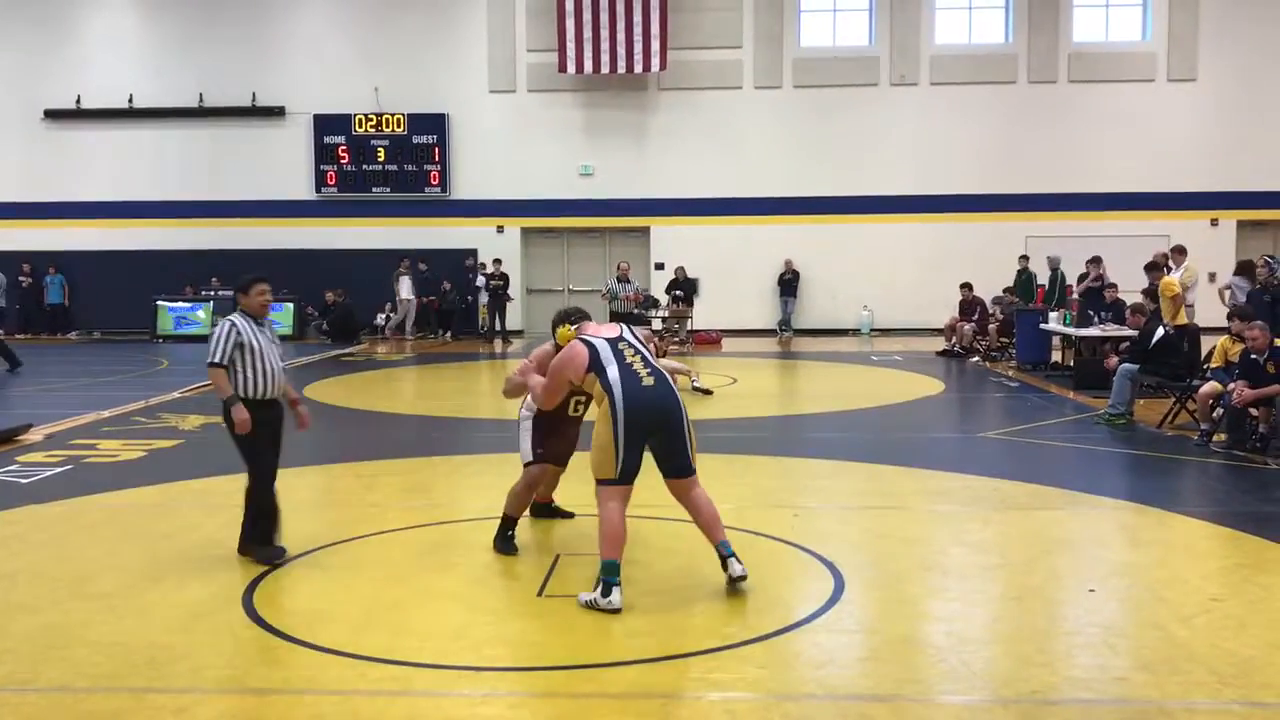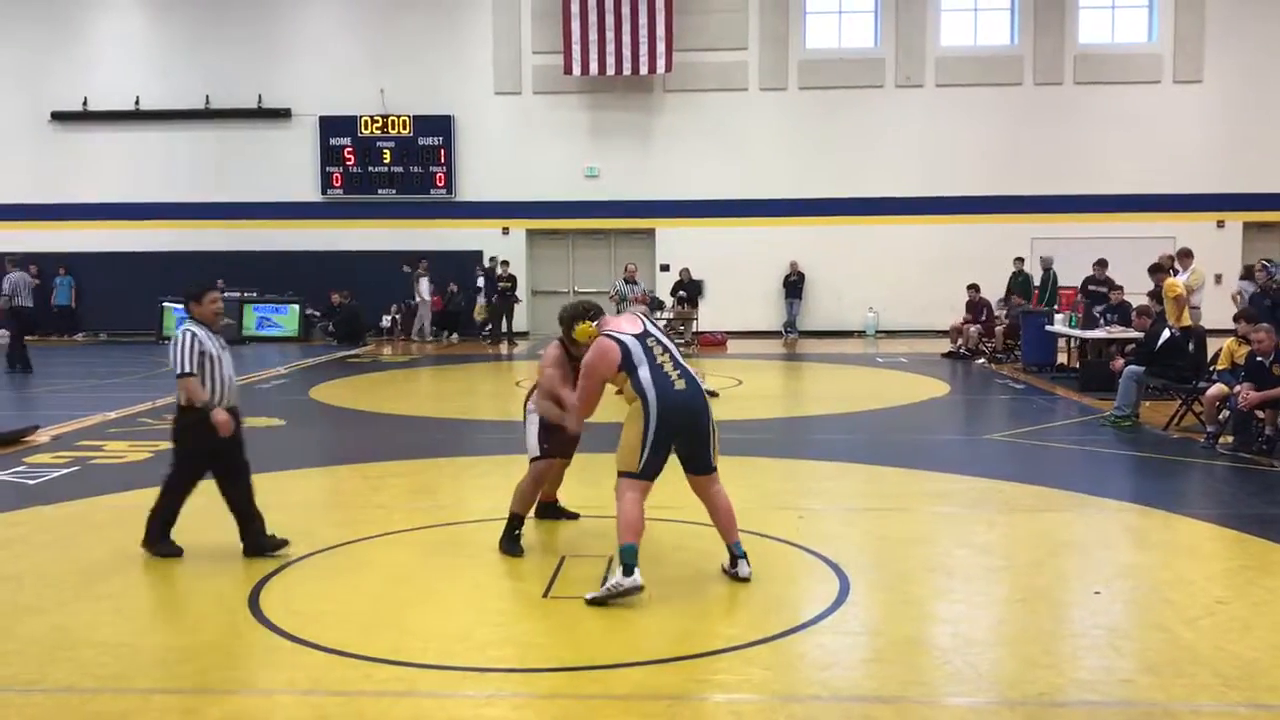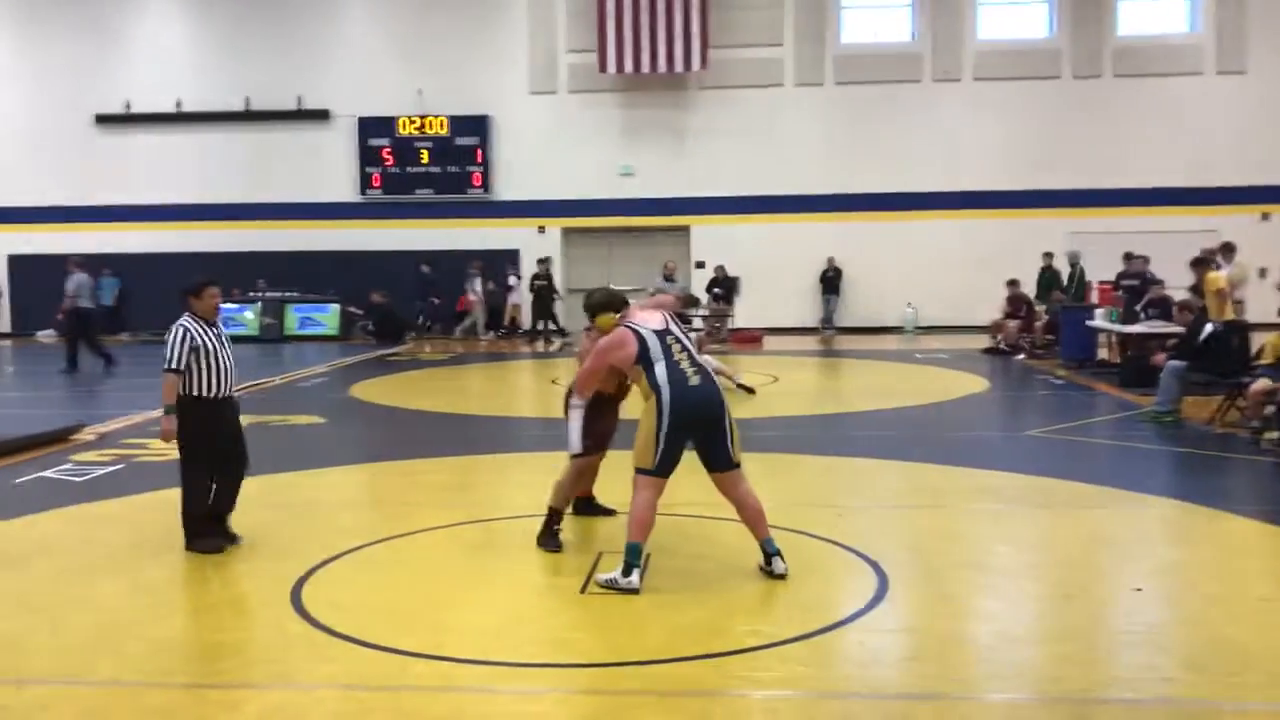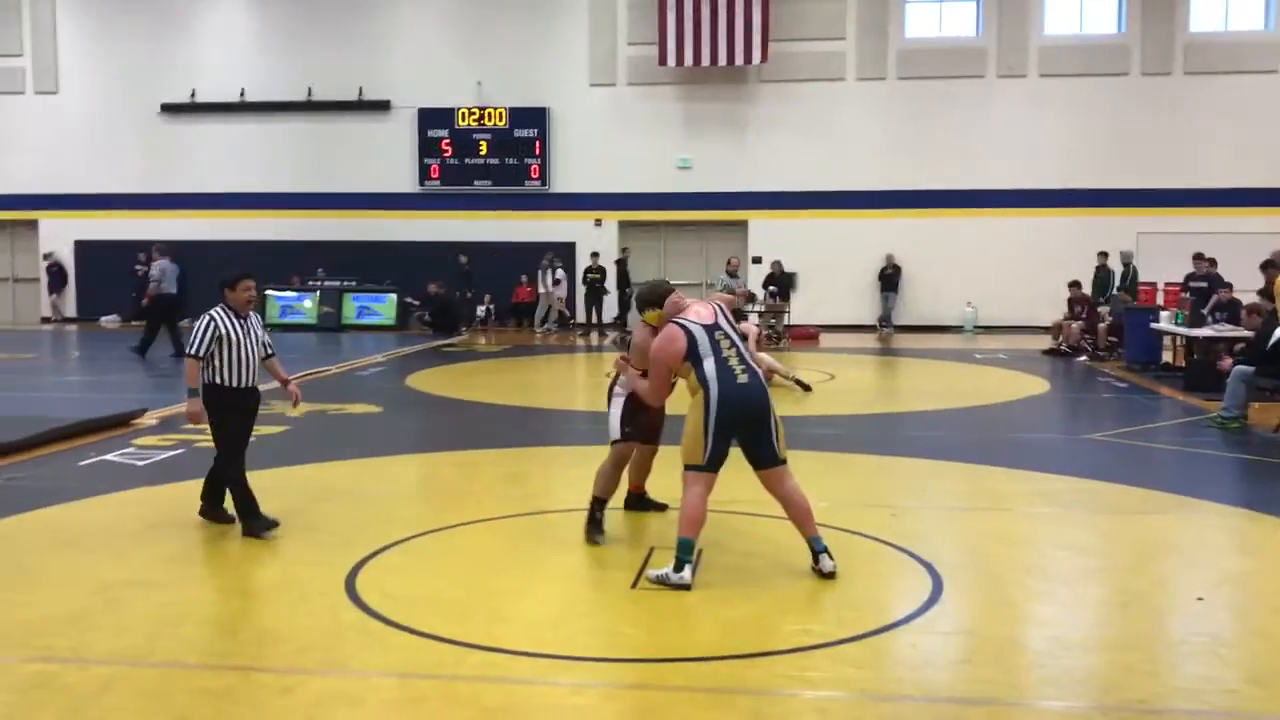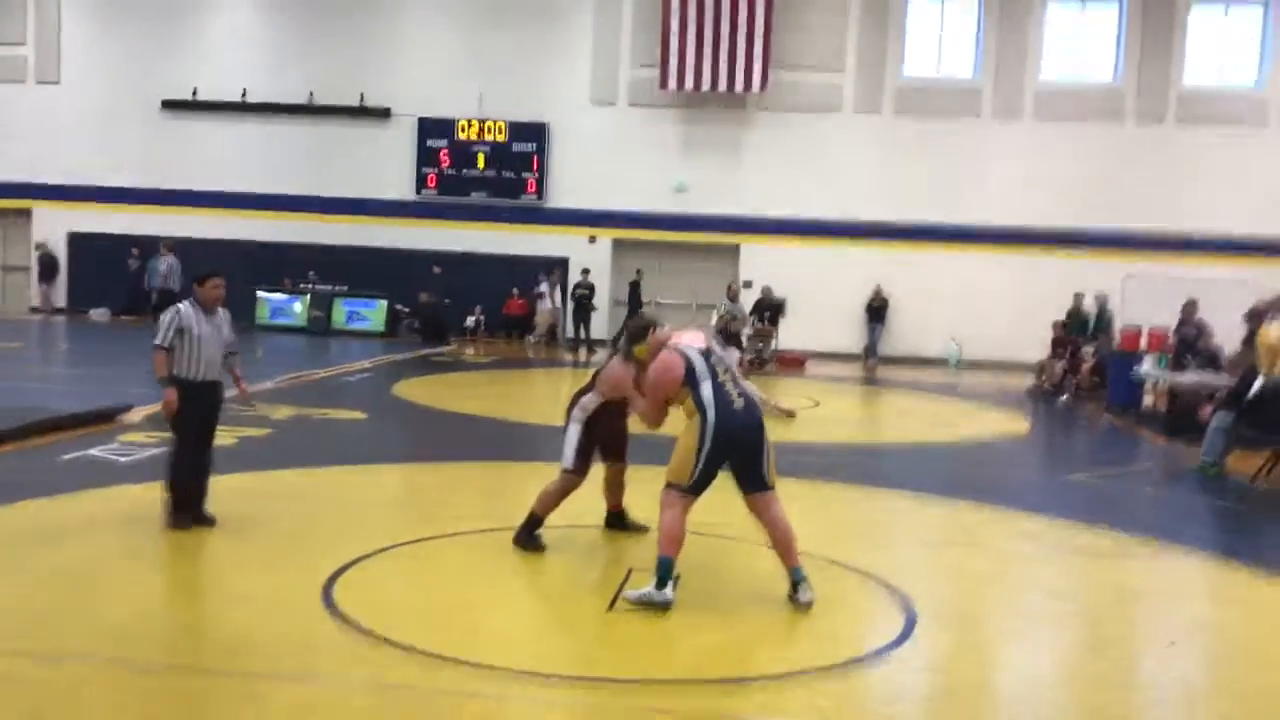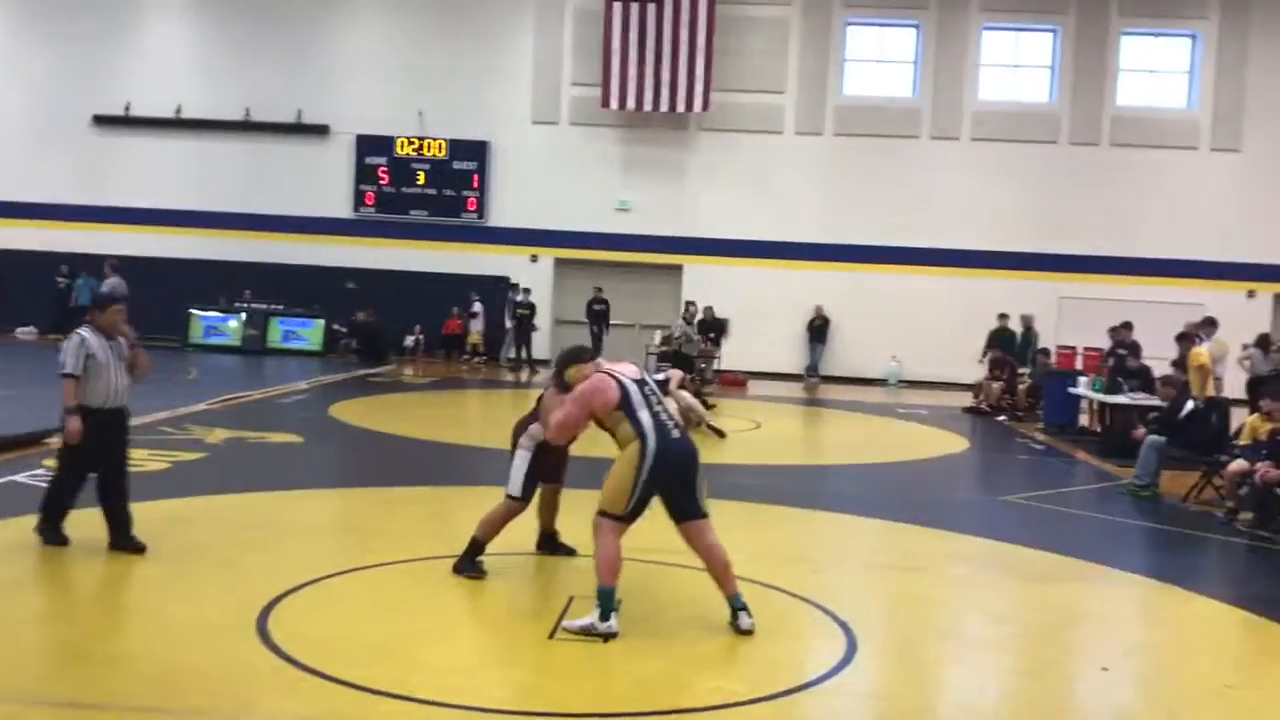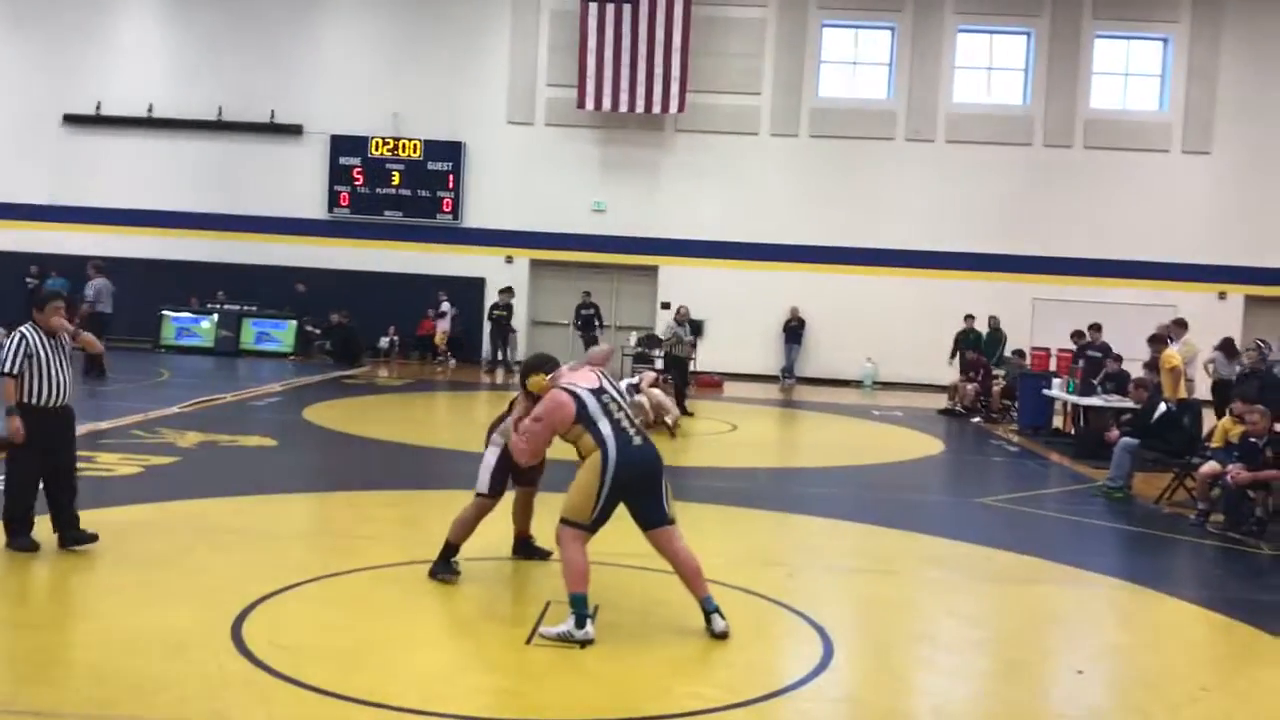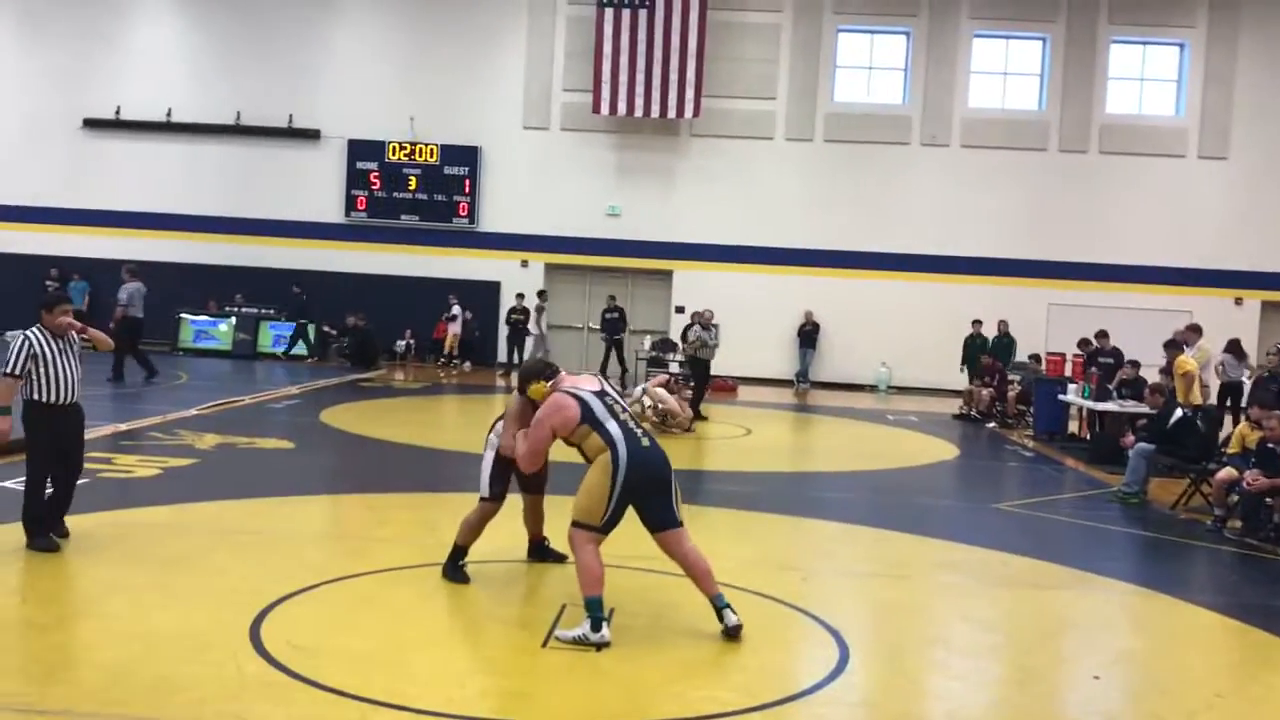
dt=0.3s
person 1, frame 1
left shoulder: (569, 354)
right shoulder: (624, 329)
left elbow: (545, 401)
left wrist: (530, 376)
left hip: (624, 408)
right hip: (668, 401)
left knee: (611, 498)
right knee: (689, 487)
left ankle: (609, 589)
right ankle: (730, 561)
person 1, frame 2
left shoulder: (597, 353)
right shoulder: (637, 317)
left elbow: (580, 412)
left hip: (655, 408)
right hip: (694, 400)
left knee: (629, 491)
right knee: (709, 485)
left ankle: (628, 572)
right ankle: (738, 561)
person 1, frame 3
left shoulder: (613, 342)
right shoulder: (662, 313)
left elbow: (582, 389)
left hip: (670, 404)
right hip: (710, 396)
left knee: (646, 488)
right knee: (734, 482)
left ankle: (630, 572)
right ankle: (773, 558)
person 1, frame 4
left shoulder: (666, 339)
right shoulder: (715, 304)
left elbow: (655, 397)
left wrist: (628, 374)
left hip: (717, 400)
right hip: (756, 393)
left knee: (696, 483)
right knee: (780, 479)
left ankle: (681, 567)
right ankle: (821, 555)
person 1, frame 5
left shoulder: (660, 367)
right shoulder: (700, 335)
left elbow: (652, 420)
left wrist: (633, 397)
left hip: (712, 424)
right hip: (749, 419)
left knee: (674, 502)
right knee: (768, 505)
left ankle: (662, 586)
right ankle: (799, 585)
person 1, frame 6
left shoulder: (591, 387)
right shoulder: (630, 369)
left elbow: (555, 434)
left wrist: (567, 405)
left hip: (647, 453)
right hip: (682, 449)
left knee: (606, 529)
right knee: (702, 535)
left ankle: (605, 616)
right ankle: (740, 612)
person 1, frame 7
left shoulder: (550, 403)
right shoulder: (594, 373)
left elbow: (526, 456)
left wrist: (514, 430)
left hip: (610, 462)
right hip: (647, 457)
left knee: (569, 537)
right knee: (670, 541)
left ankle: (580, 623)
right ankle: (713, 615)
person 1, frame 8
left shoulder: (552, 406)
right shoulder: (591, 379)
left elbow: (528, 463)
left wrist: (520, 440)
left hip: (619, 463)
right hip: (655, 457)
left knee: (582, 540)
right knee: (678, 542)
left ankle: (596, 626)
right ankle: (726, 612)
person 2, frame 1
left shoulder: (266, 329)
right shoulder: (231, 327)
right elbow: (217, 369)
left wrist: (296, 403)
right wrist: (235, 404)
left hip: (271, 408)
right hip: (246, 411)
left knee: (264, 474)
right knee: (263, 474)
left ankle: (253, 539)
right ankle: (261, 540)
person 2, frame 2
left shoulder: (214, 335)
right shoulder: (187, 336)
right elbow: (186, 380)
right wrist: (214, 411)
left hip: (225, 417)
right hip: (195, 421)
left knee: (237, 478)
right knee: (183, 480)
left ankle: (255, 538)
right ankle: (156, 536)
person 2, frame 3
left shoulder: (217, 327)
right shoulder: (185, 331)
right elbow: (172, 374)
left wrist: (229, 401)
right wrist: (169, 415)
left hip: (224, 406)
right hip: (197, 410)
left knee: (235, 463)
right knee: (199, 474)
left ankle: (216, 523)
right ankle: (198, 534)
person 2, frame 4
left shoulder: (254, 320)
right shoulder: (212, 320)
left elbow: (267, 355)
right elbow: (193, 359)
left wrist: (286, 383)
right wrist: (193, 397)
left hip: (247, 395)
right hip: (221, 397)
left knee: (230, 455)
right knee: (233, 456)
left ankle: (211, 504)
right ankle: (250, 516)
person 2, frame 5
left shoulder: (223, 316)
right shoulder: (179, 313)
left elbow: (228, 353)
right elbow: (161, 350)
left wrist: (239, 381)
right wrist: (167, 386)
left hip: (211, 390)
right hip: (184, 389)
left knee: (202, 450)
right knee: (185, 448)
left ankle: (193, 508)
right ankle: (179, 508)
person 2, frame 6
left shoulder: (120, 340)
right shoulder: (79, 340)
left elbow: (140, 370)
right elbow: (68, 379)
left wrist: (133, 344)
right wrist: (72, 415)
left hip: (115, 416)
right hip: (86, 417)
left knee: (115, 476)
right knee: (72, 474)
left ankle: (120, 534)
right ankle: (49, 524)
person 2, frame 7
left shoulder: (63, 336)
right shoulder: (22, 338)
left elbow: (98, 349)
left wrist: (73, 332)
left hip: (61, 414)
right hip: (30, 416)
left knee: (63, 473)
right knee: (23, 477)
left ankle: (69, 530)
person 2, frame 8
left shoulder: (73, 336)
right shoulder: (28, 340)
left elbow: (107, 345)
left wrist: (82, 328)
left hip: (71, 412)
right hip: (41, 414)
left knee: (71, 470)
right knee: (39, 475)
left ankle: (54, 518)
right ankle: (37, 532)
person 3, frame 1
right shoulder: (547, 355)
right elbow: (509, 390)
right wrist: (530, 382)
left hip: (569, 419)
right hip: (539, 417)
left knee: (556, 468)
right knee: (534, 474)
left ankle: (542, 504)
right ankle: (505, 531)
person 3, frame 2
right shoulder: (555, 356)
right elbow: (543, 402)
right wrist: (566, 419)
left hip: (571, 412)
right hip: (545, 411)
left knee: (561, 461)
right knee: (540, 468)
left ankle: (547, 505)
right ankle: (511, 532)
person 3, frame 3
left shoulder: (622, 335)
right shoulder: (594, 343)
left hip: (609, 403)
right hip: (585, 404)
left knee: (596, 456)
right knee: (581, 463)
left ankle: (584, 501)
right ankle: (550, 527)
person 3, frame 4
right shoulder: (645, 337)
right hip: (628, 394)
left knee: (649, 449)
right knee: (621, 452)
left ankle: (635, 497)
right ankle: (594, 517)
person 3, frame 5
left shoulder: (634, 364)
right shoulder: (619, 371)
left hip: (611, 415)
right hip: (587, 416)
left knee: (617, 466)
right knee: (571, 478)
left ankle: (615, 515)
right ankle: (527, 529)
person 3, frame 6
right shoulder: (557, 400)
left hip: (550, 443)
right hip: (531, 442)
left knee: (553, 488)
right knee: (513, 506)
left ankle: (547, 539)
right ankle: (467, 558)
person 3, frame 7
right shoulder: (526, 404)
right hip: (504, 441)
left knee: (527, 492)
right knee: (484, 503)
left ankle: (523, 544)
right ankle: (443, 561)
person 3, frame 8
right shoulder: (520, 402)
right elbow: (507, 446)
right hip: (504, 448)
left knee: (534, 499)
right knee: (488, 507)
left ankle: (537, 547)
right ankle: (453, 563)
